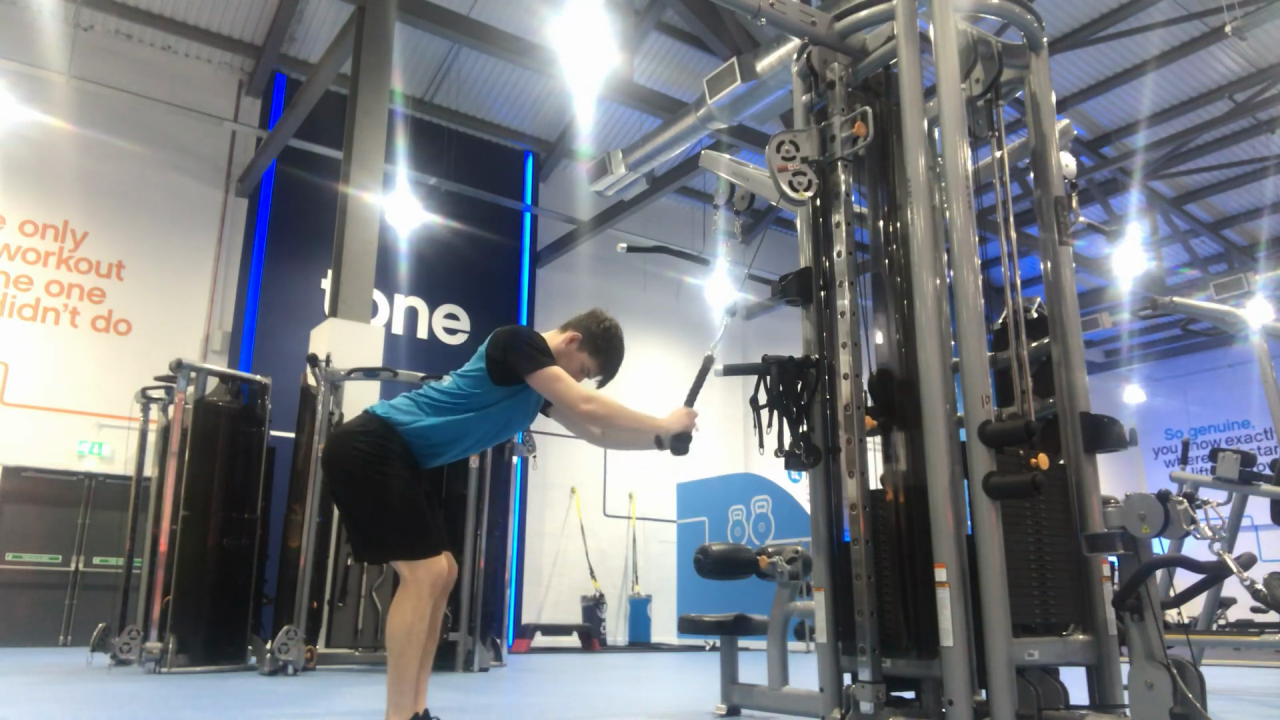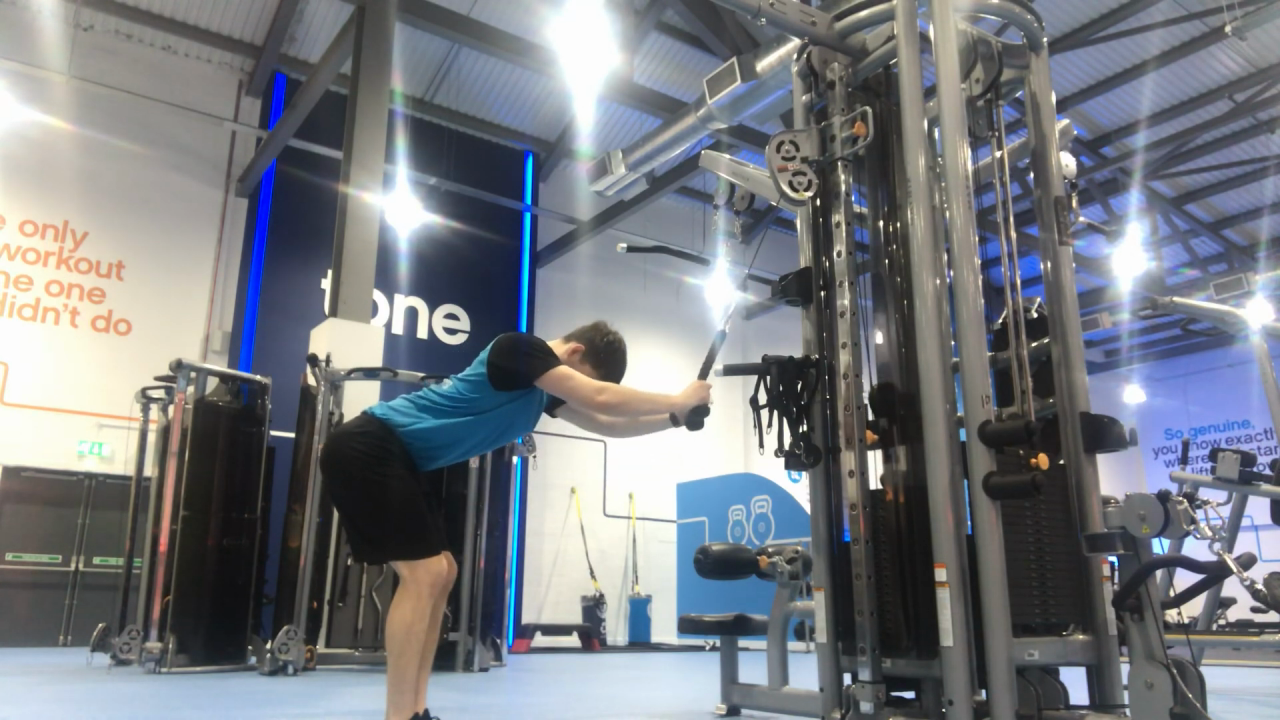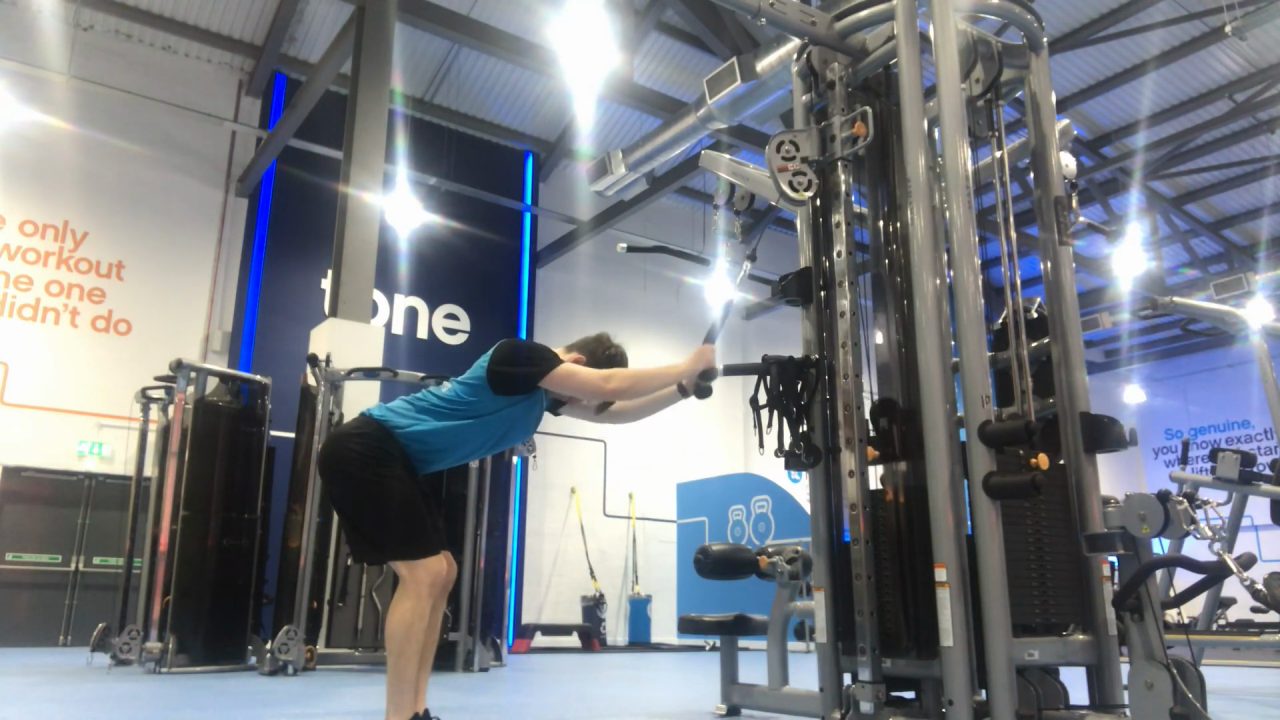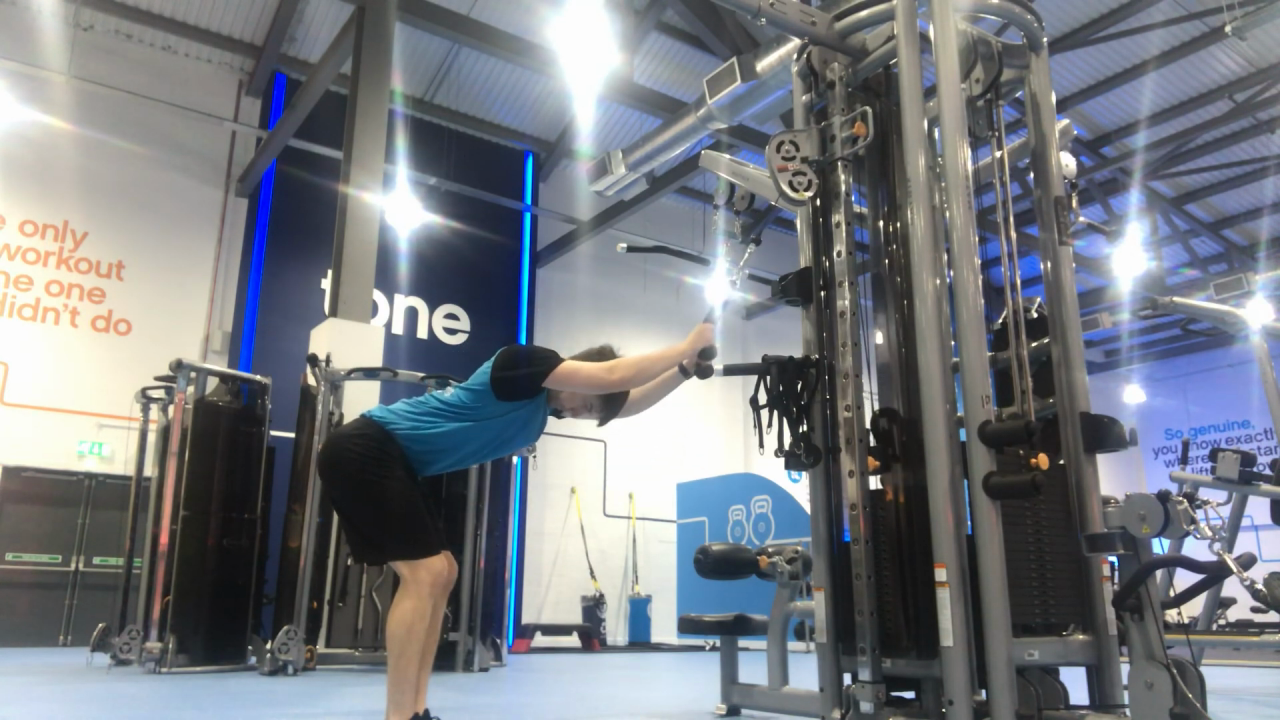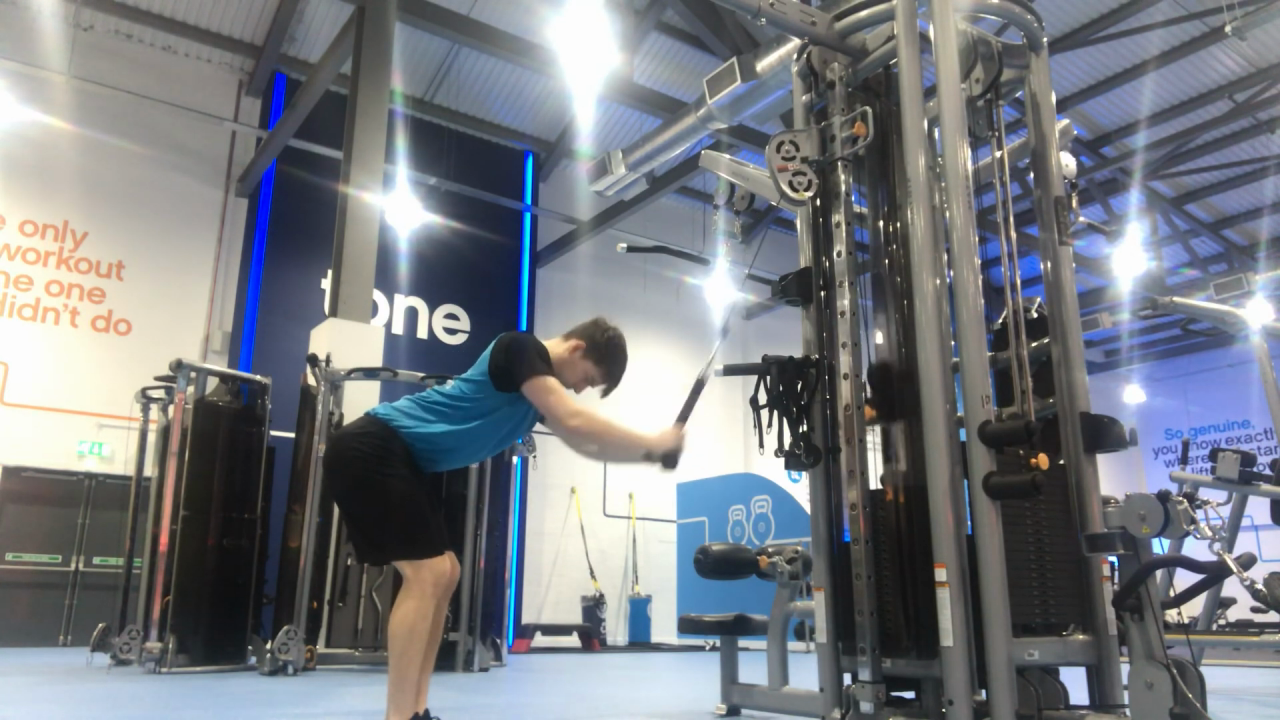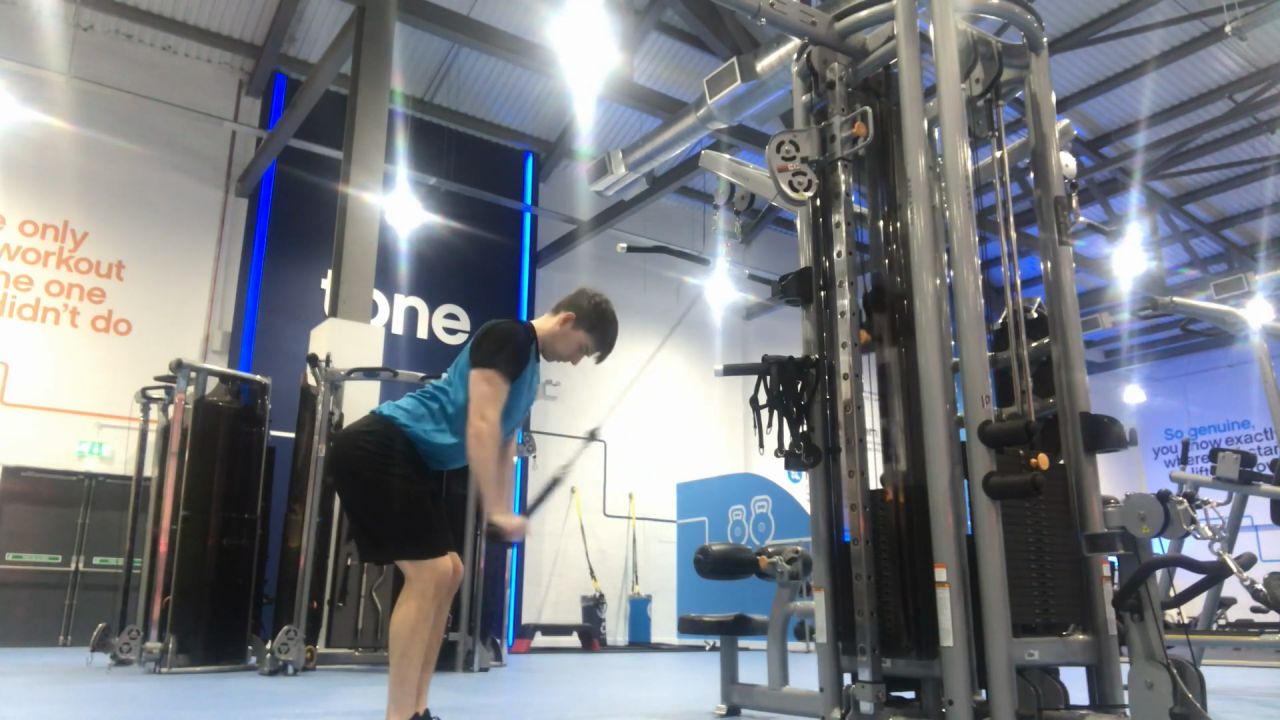
dt=0.4s
person 1, frame 1
left shoulder: (540, 379)
right shoulder: (518, 342)
left elbow: (594, 430)
right elbow: (586, 408)
left wrist: (659, 437)
right wrist: (664, 425)
left hip: (395, 456)
right hip: (369, 449)
left knee: (441, 573)
right knee: (424, 573)
person 1, frame 2
left shoulder: (543, 385)
right shoulder: (520, 349)
left elbow: (607, 422)
right elbow: (601, 399)
left wrist: (676, 416)
right wrist: (678, 400)
left hip: (392, 457)
right hip: (367, 449)
left knee: (439, 573)
right knee: (423, 573)
person 1, frame 3
left shoulder: (544, 389)
right shoulder: (520, 355)
left elbow: (617, 410)
right elbow: (610, 384)
left wrist: (684, 387)
right wrist: (687, 366)
left hip: (388, 457)
right hip: (365, 450)
left knee: (439, 573)
right knee: (423, 573)
person 1, frame 4
left shoulder: (546, 394)
right shoulder: (522, 362)
left elbow: (625, 402)
right elbow: (614, 377)
left wrist: (686, 369)
right wrist: (686, 347)
left hip: (386, 458)
right hip: (364, 451)
left knee: (439, 574)
right knee: (424, 573)
person 1, frame 5
left shoulder: (540, 388)
right shoulder: (520, 350)
left elbow: (587, 443)
right elbow: (575, 422)
left wrist: (648, 450)
right wrist: (651, 442)
left hip: (392, 458)
right hip: (370, 450)
left knee: (441, 573)
right knee: (427, 574)
person 1, frame 6
left shoulder: (531, 368)
right shoulder: (507, 336)
left elbow: (503, 443)
right elbow: (481, 424)
left wrist: (505, 510)
right wrist: (497, 510)
left hip: (410, 459)
right hip: (378, 449)
left knee: (446, 575)
right knee: (430, 573)
